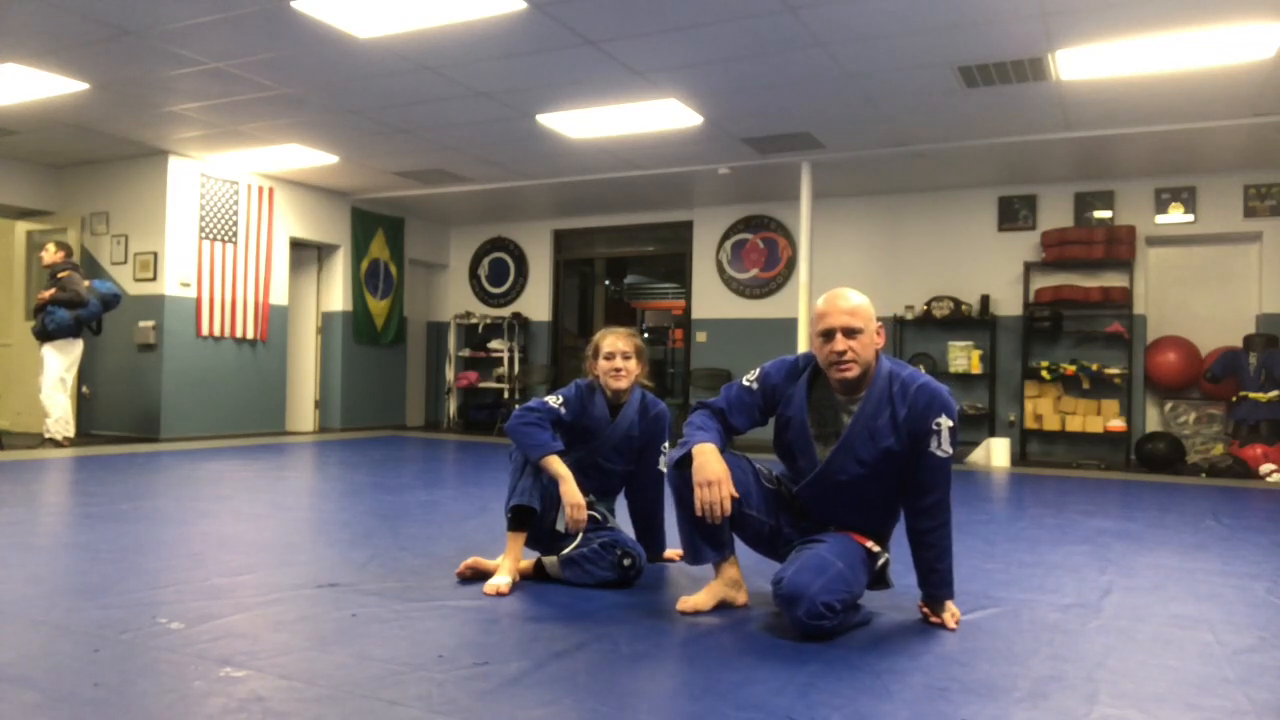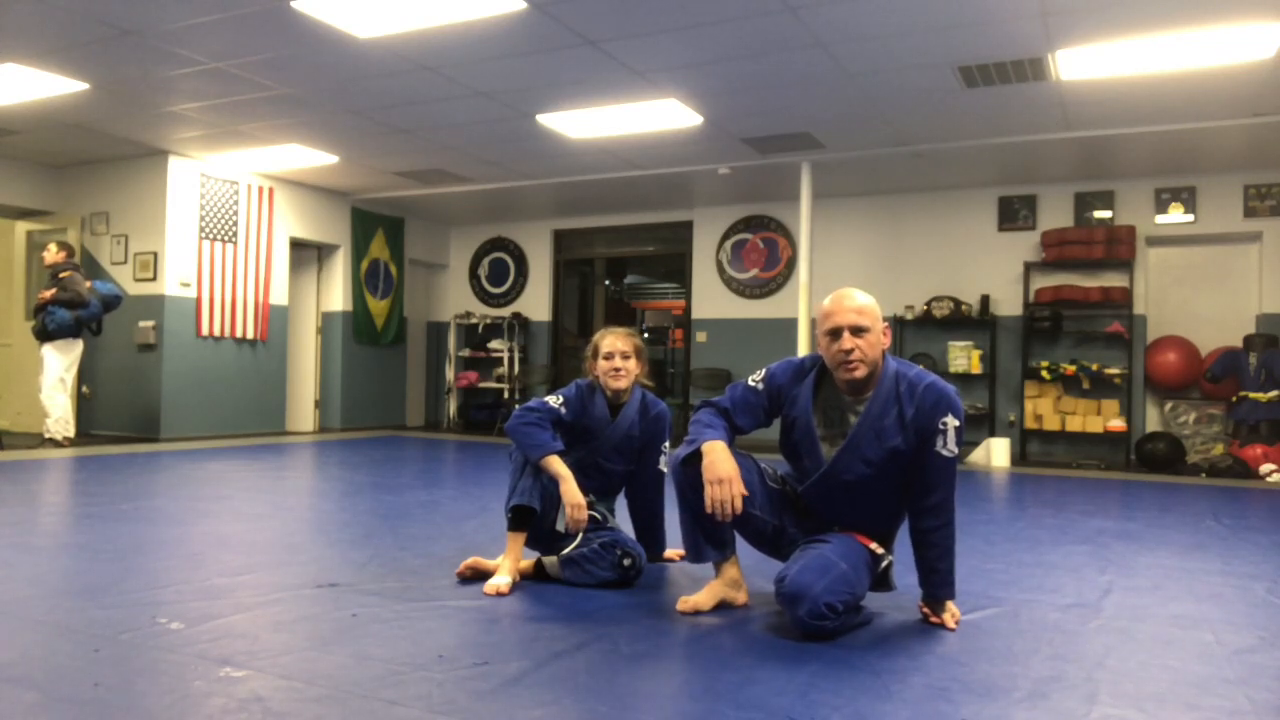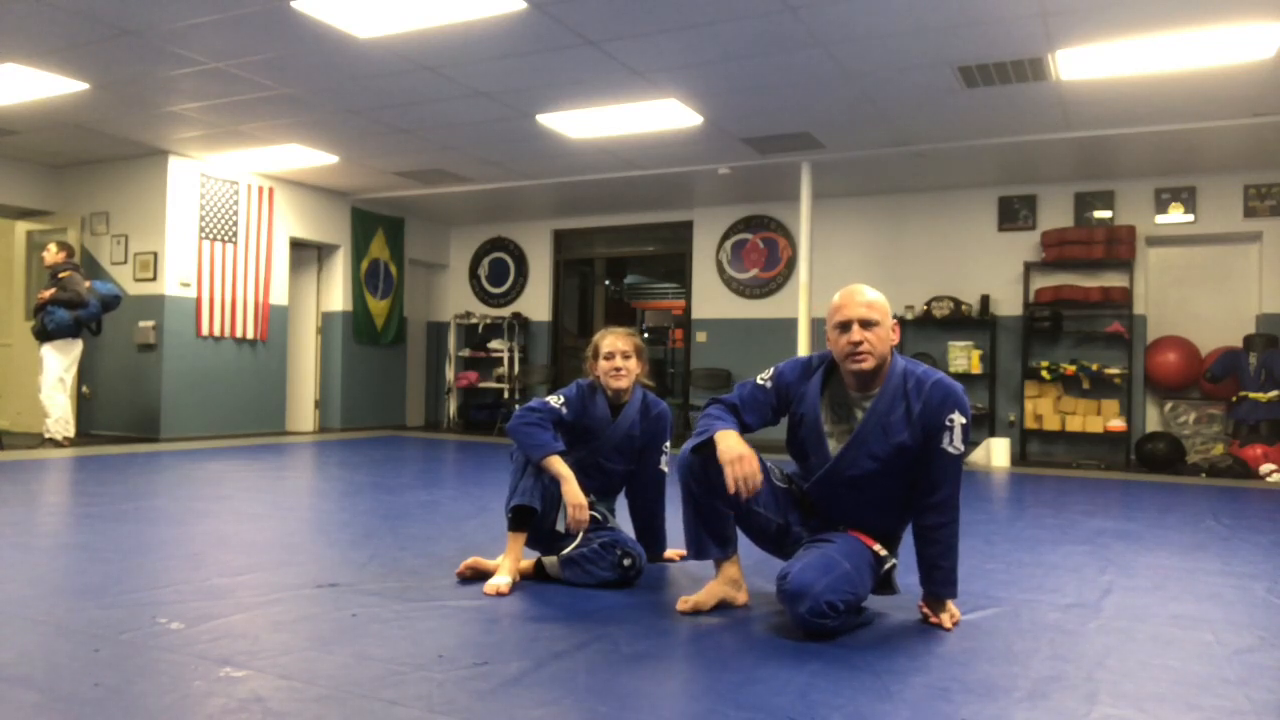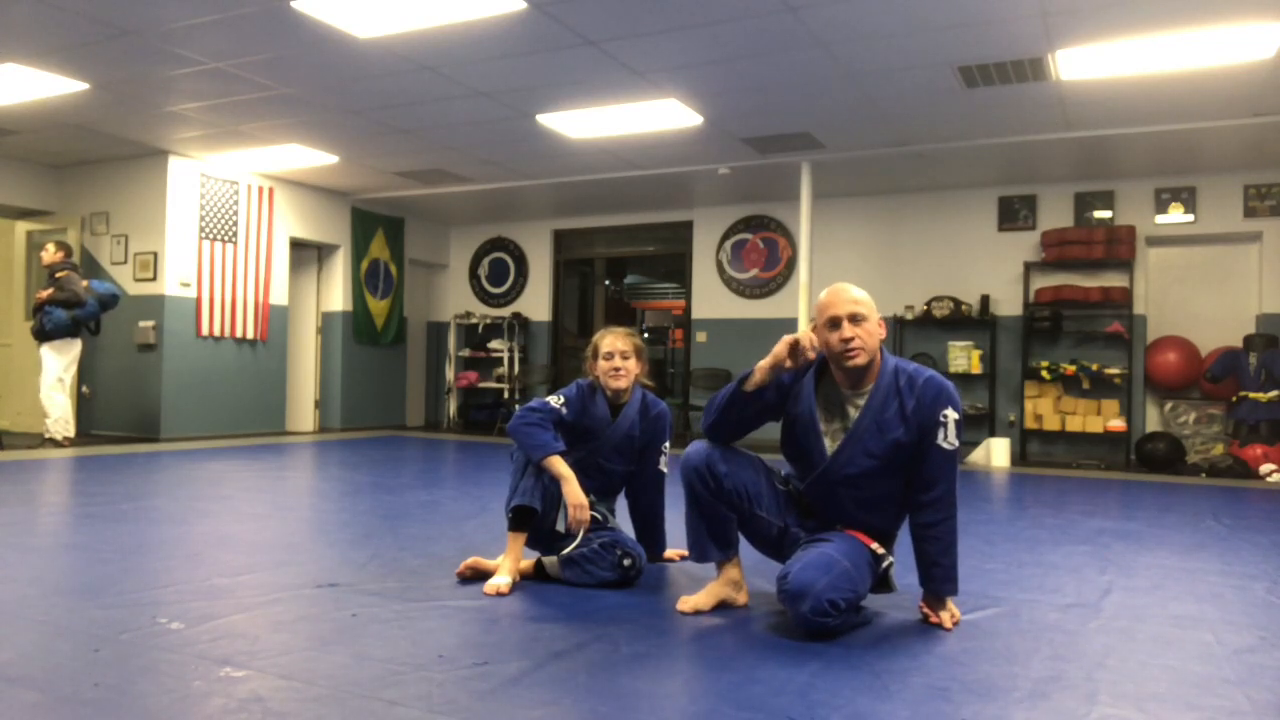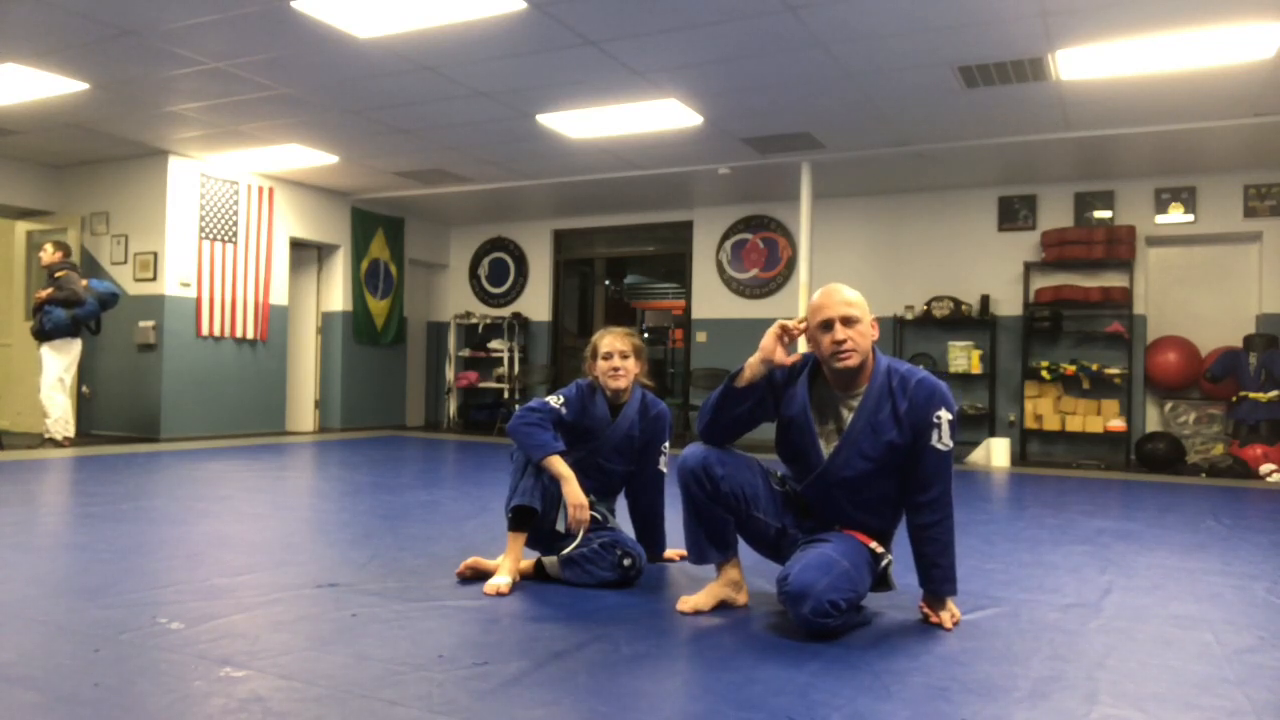
dt=0.5s
person 1, frame 1
left shoulder: (922, 400)
right shoulder: (786, 376)
left elbow: (928, 505)
right elbow: (713, 412)
left wrist: (937, 594)
right wrist: (705, 451)
left hip: (851, 535)
right hip: (784, 509)
left knee: (805, 601)
right knee: (687, 462)
right ankle: (727, 577)
person 1, frame 2
left shoulder: (929, 399)
right shoulder: (794, 377)
left elbow: (932, 506)
right elbow: (717, 411)
left wrist: (937, 595)
right wrist: (714, 449)
left hip: (854, 536)
right hip: (789, 510)
left knee: (808, 601)
right knee: (691, 460)
right ankle: (727, 577)
person 1, frame 3
left shoulder: (936, 397)
right shoulder: (804, 375)
left elbow: (937, 505)
right elbow: (721, 409)
left wrist: (938, 593)
right wrist: (728, 436)
left hip: (860, 537)
right hip: (795, 509)
left knee: (807, 598)
right knee: (698, 456)
left ankle: (864, 575)
right ankle: (728, 577)
person 1, frame 4
left shoulder: (927, 394)
right shoulder: (797, 376)
left elbow: (933, 501)
right elbow: (716, 428)
left wrist: (938, 591)
right wrist: (768, 368)
left hip: (855, 535)
right hip: (792, 511)
left knee: (809, 596)
right knee: (701, 458)
left ankle: (865, 575)
right ankle: (729, 578)
person 1, frame 5
left shoulder: (921, 395)
right shoulder: (790, 377)
left elbow: (930, 502)
right elbow: (711, 431)
left wrist: (938, 591)
right wrist: (758, 364)
left hip: (854, 535)
right hip: (788, 511)
left knee: (810, 598)
right knee: (698, 461)
right ankle: (729, 579)
person 2, frame 1
left shoulder: (654, 414)
right shoulder: (579, 395)
left elbow: (647, 485)
right elbow: (522, 420)
left wrist: (654, 548)
right wrist: (565, 478)
left hip: (590, 515)
right hip: (545, 506)
left knee: (630, 560)
right knee: (533, 445)
left ankle: (522, 567)
right ankle: (509, 562)
person 2, frame 2
left shoulder: (654, 414)
right shoulder: (579, 394)
left elbow: (647, 485)
right elbow: (521, 420)
left wrist: (654, 548)
right wrist: (565, 478)
left hip: (590, 515)
right hip: (545, 506)
left knee: (630, 560)
right knee: (533, 447)
left ankle: (522, 567)
right ankle: (508, 562)
person 2, frame 3
left shoulder: (655, 413)
right shoulder: (580, 395)
left elbow: (648, 485)
right elbow: (523, 421)
left wrist: (654, 548)
right wrist: (567, 479)
left hip: (591, 515)
right hip: (545, 506)
left knee: (630, 560)
right knee: (534, 445)
left ankle: (523, 567)
right ankle: (509, 562)
person 2, frame 4
left shoulder: (654, 413)
right shoulder: (580, 395)
left elbow: (648, 486)
right elbow: (523, 421)
left wrist: (654, 548)
right wrist: (568, 479)
left hip: (591, 514)
right hip: (545, 506)
left knee: (630, 561)
right knee: (535, 447)
left ankle: (522, 567)
right ankle: (509, 561)
person 2, frame 5
left shoulder: (654, 413)
right shoulder: (580, 395)
left elbow: (647, 486)
right elbow: (523, 421)
left wrist: (654, 548)
right wrist: (568, 478)
left hip: (591, 515)
right hip: (547, 505)
left knee: (630, 560)
right knee: (536, 448)
left ankle: (525, 567)
right ankle: (509, 562)
person 3, frame 1
left shoulder: (69, 276)
right shoulder: (55, 278)
left elbow: (81, 297)
right elbow: (40, 310)
left wrist: (51, 297)
right wrist: (42, 302)
left hip: (64, 343)
right hip: (52, 343)
left knee: (52, 391)
right knee: (55, 391)
left ankle: (58, 438)
right ankle: (60, 436)
person 3, frame 2
left shoulder: (70, 276)
right shoulder: (55, 279)
left elbow: (82, 297)
right elbow: (40, 310)
left wrist: (52, 296)
right wrist: (42, 302)
left hip: (63, 343)
right hip: (52, 343)
left knee: (52, 391)
right knee: (54, 391)
left ankle: (58, 437)
right ankle: (59, 436)
person 3, frame 3
left shoulder: (70, 276)
right shoulder: (55, 278)
left elbow: (81, 297)
right elbow: (39, 310)
left wrist: (51, 296)
right wrist: (42, 301)
left hip: (63, 343)
right hip: (51, 343)
left knee: (51, 390)
right knee: (55, 390)
left ankle: (58, 437)
right ankle: (60, 436)
person 3, frame 4
left shoulder: (67, 275)
right shoulder: (54, 278)
left elbow: (78, 297)
right elbow: (40, 310)
left wrist: (49, 297)
right wrist: (40, 301)
left hip: (62, 342)
right hip: (51, 342)
left knee: (51, 390)
right knee: (57, 391)
left ankle: (58, 437)
right ankle: (62, 436)
person 3, frame 5
left shoulder: (66, 275)
right shoulder: (54, 278)
left elbow: (78, 295)
right elbow: (38, 310)
left wrist: (48, 296)
right wrist: (40, 302)
left hip: (62, 342)
right hip: (52, 343)
left knee: (51, 390)
right knee: (57, 390)
left ankle: (57, 437)
right ankle: (62, 436)
